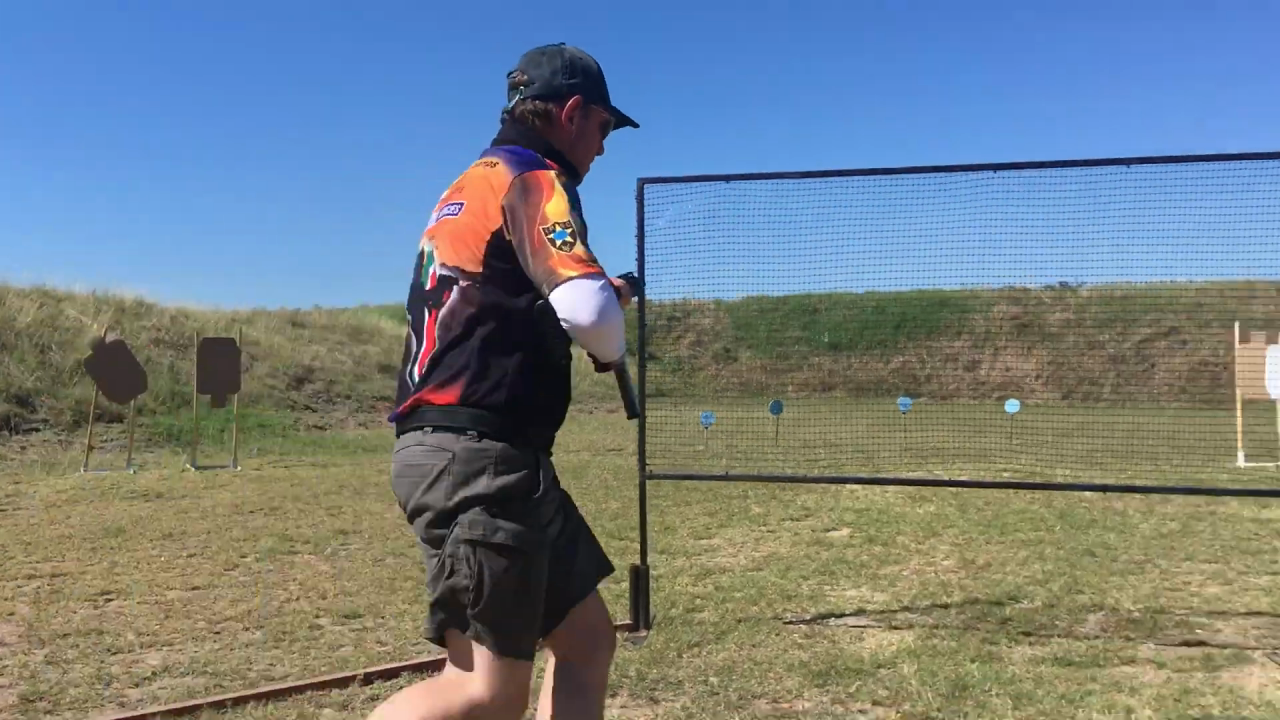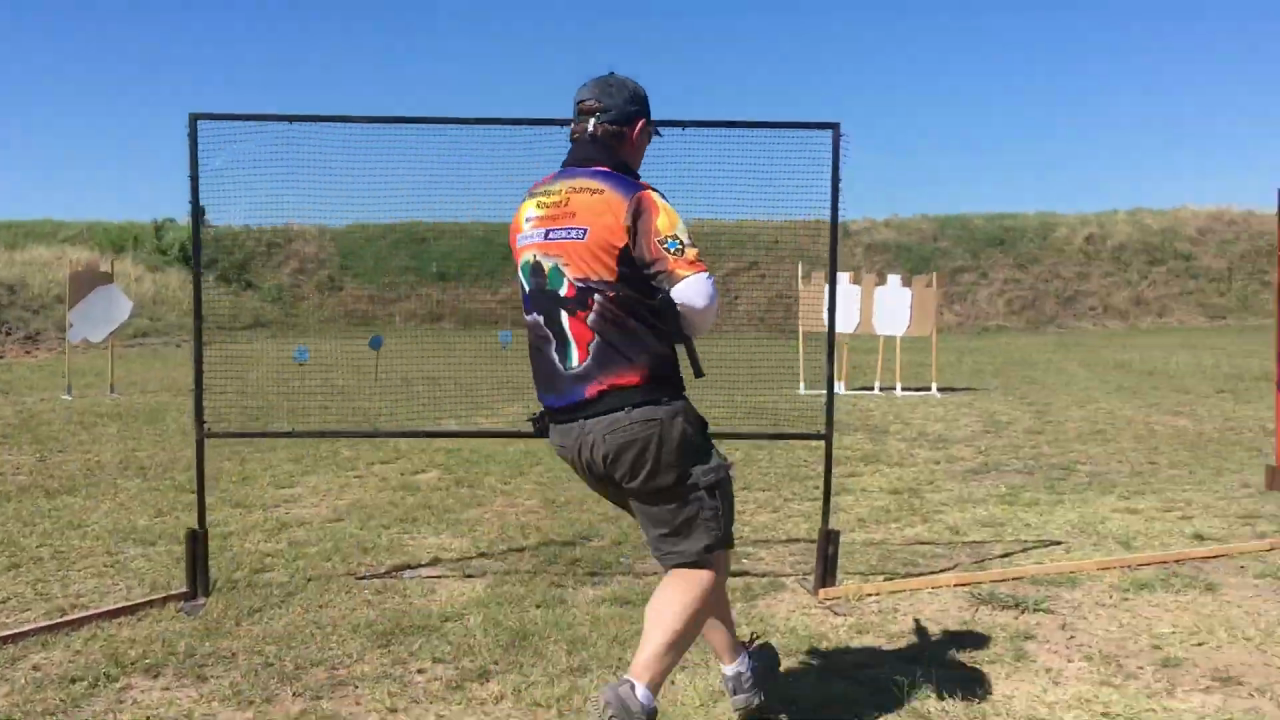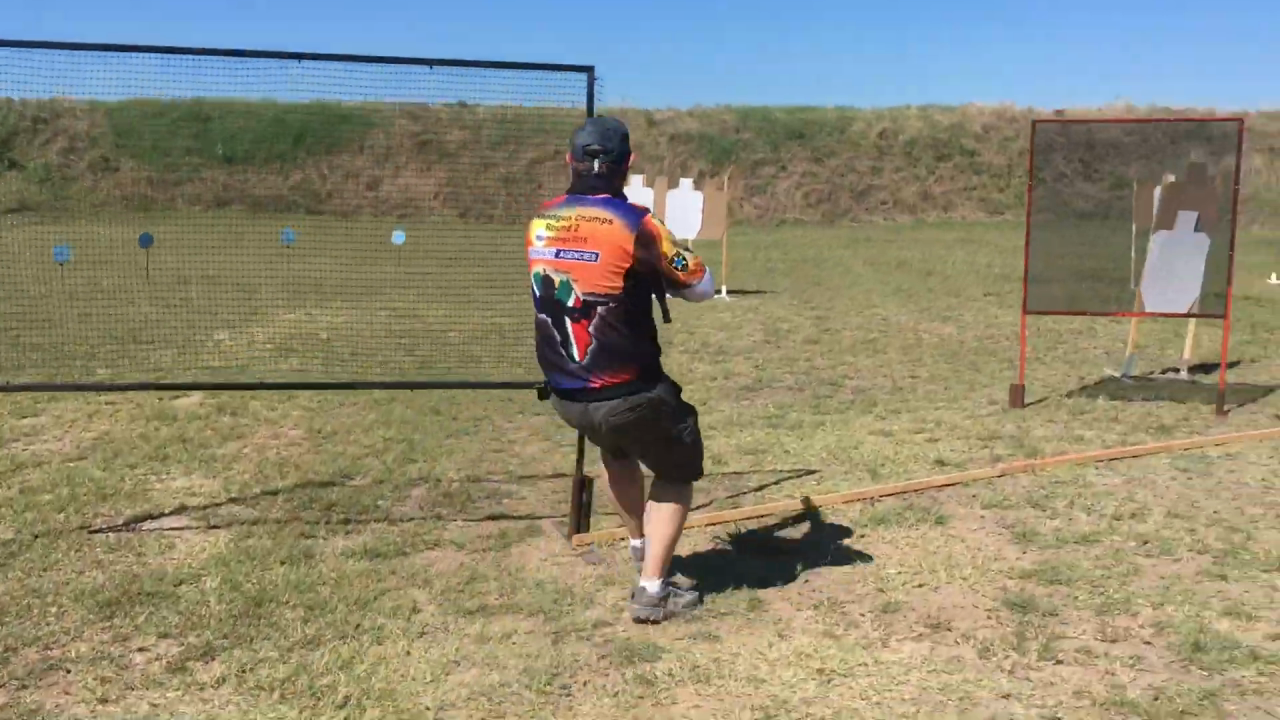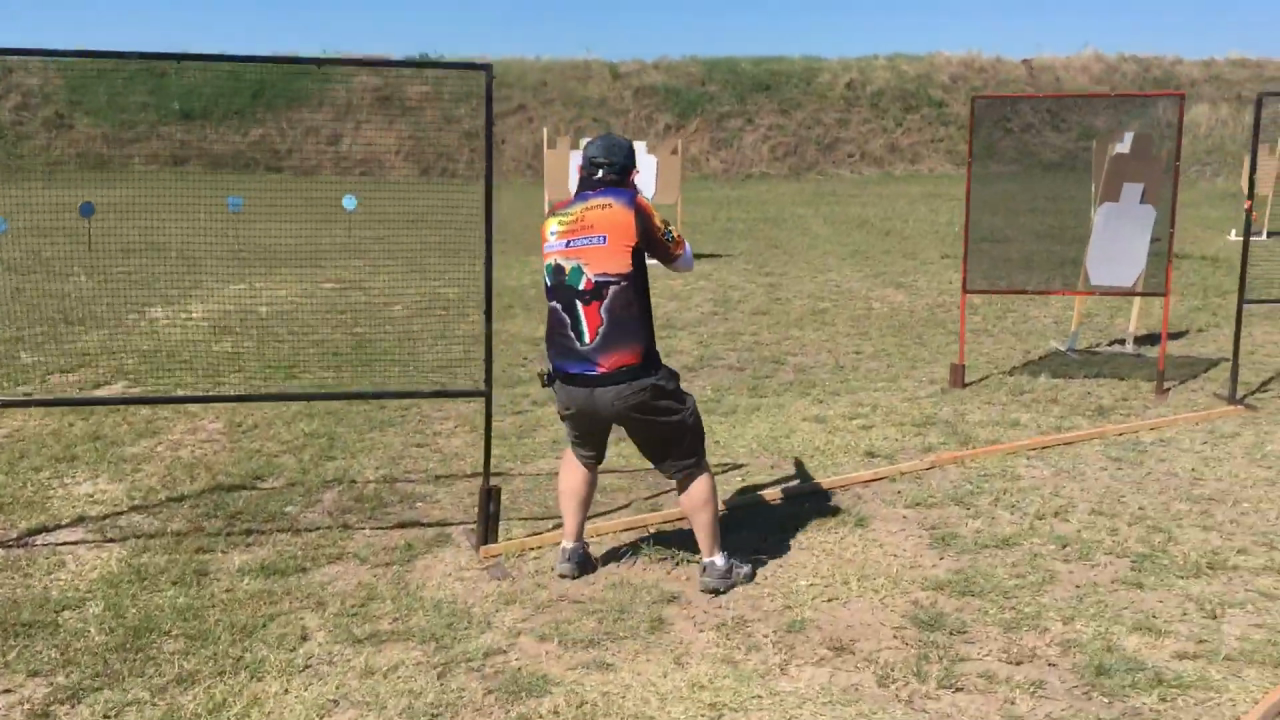
dt=0.4s
person 1, frame 1
left shoulder: (479, 183)
right shoulder: (531, 181)
right elbow: (584, 309)
left wrist: (603, 294)
right wrist: (609, 345)
left hip: (468, 456)
right hip: (478, 459)
left knee: (588, 635)
person 1, frame 2
left shoulder: (529, 209)
right shoulder: (634, 200)
right elbow: (697, 294)
right wrist: (692, 321)
left hip: (568, 427)
right hip: (639, 415)
left knee: (682, 546)
right knee: (697, 563)
left ankle: (738, 667)
person 1, frame 3
left shoulder: (539, 222)
right shoulder: (637, 224)
right elbow: (701, 284)
right wrist: (660, 273)
left hip: (568, 396)
right hip: (632, 393)
left knee: (618, 451)
right knee: (673, 479)
left ankle: (640, 545)
right ankle: (652, 587)
person 1, frame 4
left shoulder: (553, 221)
right shoulder: (631, 207)
right elbow: (682, 260)
left hip: (570, 382)
right hip: (633, 380)
left knee: (582, 451)
right knee: (689, 462)
left ankle: (571, 550)
right ankle: (715, 564)
